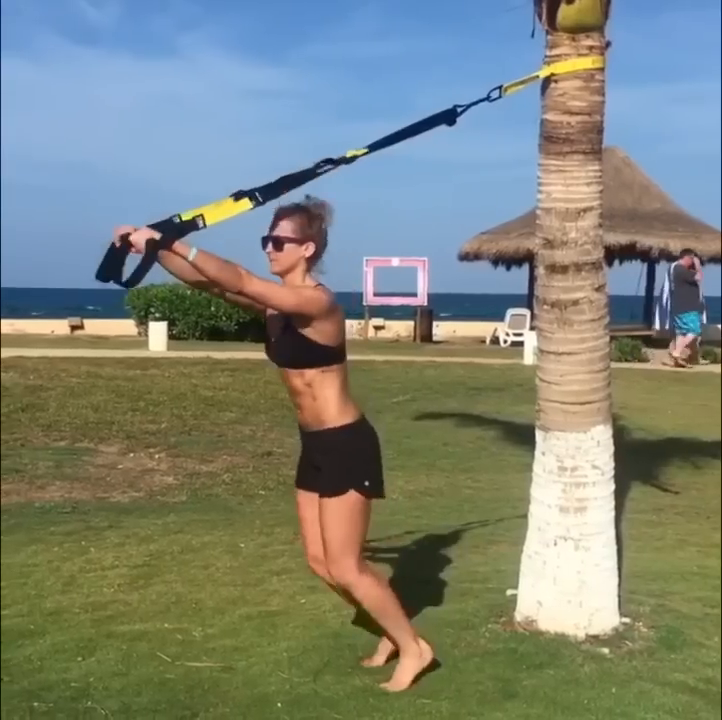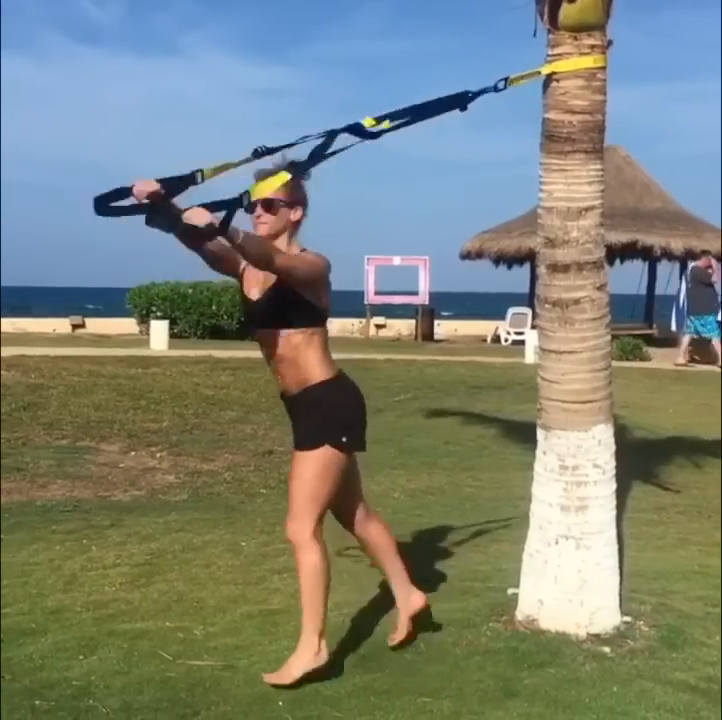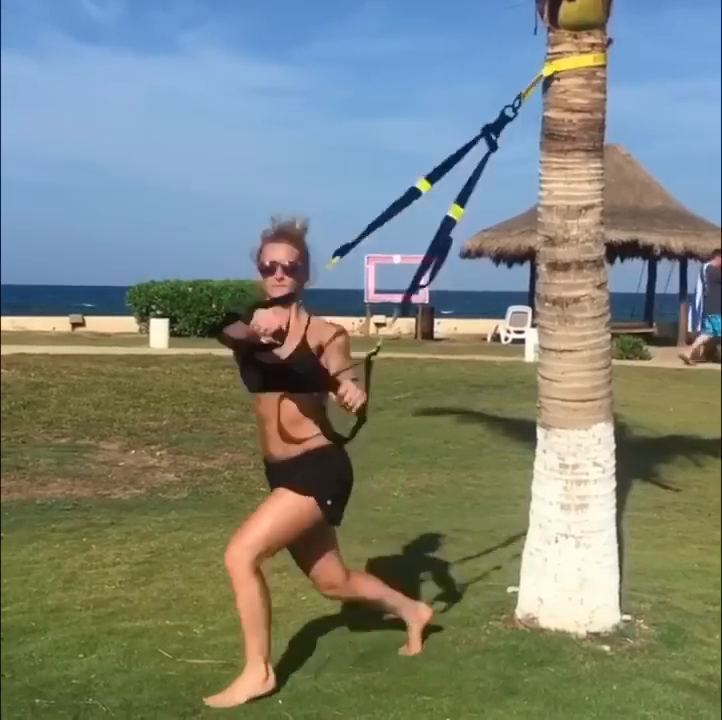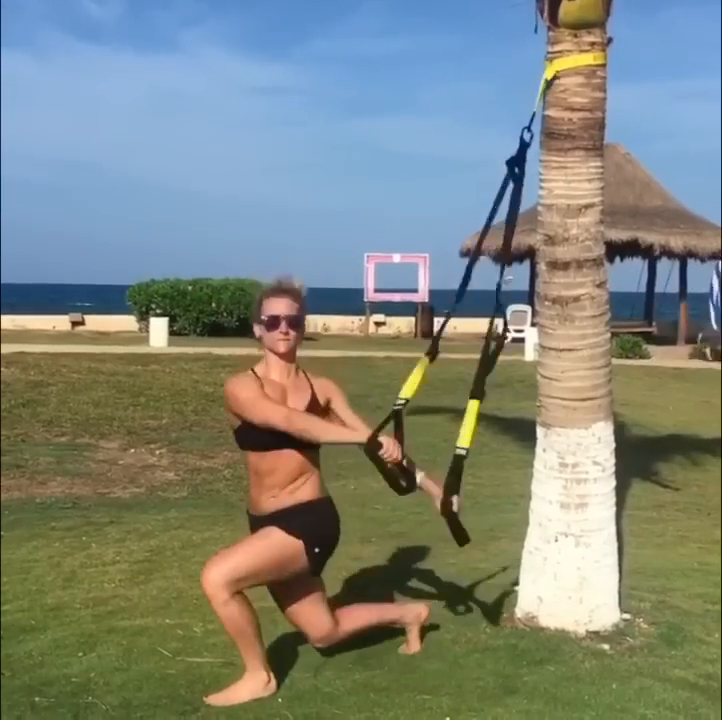
dt=0.2s
person 1, frame 1
left shoulder: (315, 302)
right shoulder: (273, 304)
left elbow: (242, 284)
right elbow: (208, 282)
left wrist: (170, 244)
right wrist: (154, 247)
left hip: (346, 446)
right hip: (316, 447)
left knee: (344, 568)
right knee: (320, 560)
left ankle: (414, 648)
right ankle: (391, 636)
person 1, frame 2
left shoulder: (310, 265)
right shoulder: (247, 266)
left elbow: (275, 266)
right elbow: (202, 245)
left wrist: (217, 227)
right wrist: (160, 204)
left hip: (330, 405)
right hip: (306, 410)
left knee: (300, 527)
right knee: (353, 514)
left ankle: (311, 645)
right ankle: (406, 595)
person 1, frame 3
left shoulder: (323, 331)
right shoulder: (247, 329)
left elbow: (343, 375)
right elbow: (236, 335)
left wrist: (341, 372)
right wrist: (257, 327)
left hip: (320, 470)
right hip: (281, 475)
left knee: (241, 556)
right knee: (332, 580)
left ankle: (258, 672)
right ankle: (413, 613)
person 1, frame 4
left shoulder: (323, 389)
right shoulder: (240, 389)
left elbow: (371, 438)
right elbow: (285, 420)
left wrist: (427, 481)
right wrist: (355, 434)
left hip: (310, 520)
right hip: (266, 525)
left knee: (217, 578)
right knee: (323, 632)
left ankle: (258, 676)
right ankle: (410, 613)
